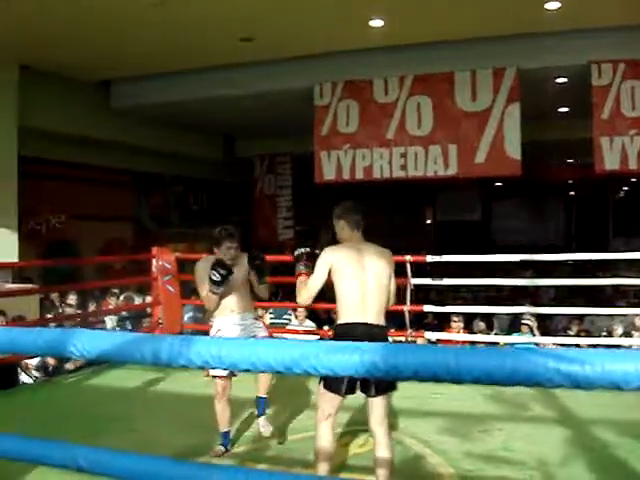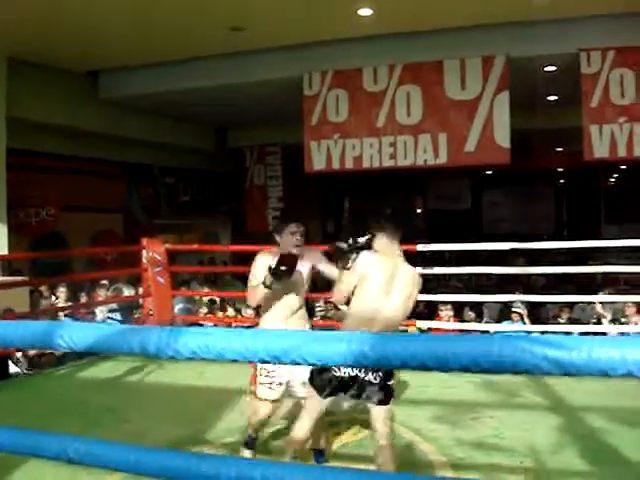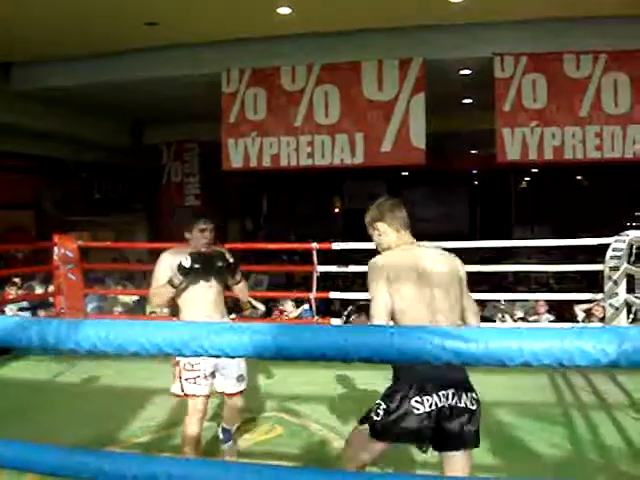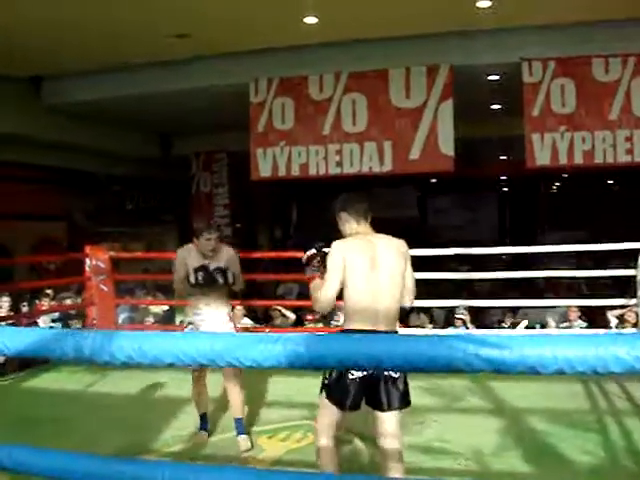
dt=1s
person 1, frame 1
left shoulder: (331, 254)
right shoulder: (385, 255)
left elbow: (303, 299)
left wrist: (302, 269)
left hip: (347, 338)
right hip: (378, 341)
left knee: (325, 418)
right knee: (379, 426)
person 1, frame 2
left shoulder: (367, 258)
right shoulder: (415, 277)
left elbow: (338, 298)
left wrist: (350, 266)
left knee: (310, 413)
right knee: (383, 435)
person 1, frame 3
left shoulder: (383, 264)
right shoulder: (450, 260)
right elbow: (473, 326)
left hip: (416, 380)
right hip: (458, 381)
left knee: (352, 460)
right knee: (458, 475)
person 1, frame 4
left shoulder: (342, 247)
right shoulder: (400, 246)
left elbow: (323, 304)
left wrist: (315, 272)
left knee: (325, 436)
right knee: (391, 445)
person 2, frame 1
left shoulder: (247, 261)
right shoulder: (202, 266)
left elbow: (263, 294)
right elbow: (210, 304)
left wrist: (260, 275)
right wrist: (216, 284)
left hip: (249, 322)
right hip: (222, 327)
right knee: (221, 389)
left ankle: (261, 410)
right ankle: (225, 440)
person 2, frame 2
left shoulder: (309, 258)
right shoulder: (264, 260)
left elbow: (339, 275)
right elbow: (252, 301)
right wrist: (272, 280)
right knee: (264, 408)
left ankle: (319, 457)
right ankle: (249, 442)
person 2, frame 3
left shoulder: (221, 255)
right shoulder: (170, 258)
left elbow: (245, 296)
right elbow: (156, 301)
left wrist: (233, 272)
right wrist: (181, 275)
left knee: (236, 401)
right knee: (197, 409)
left ankle: (226, 435)
person 2, frame 4
left shoulder: (228, 253)
right shoulder: (183, 254)
left elbow: (240, 286)
right elbow: (178, 291)
left wrist: (231, 281)
right wrist: (192, 284)
left hip: (221, 318)
right hip: (197, 319)
left knee: (231, 375)
right knee: (198, 376)
left ankle: (240, 428)
right ankle: (203, 423)
